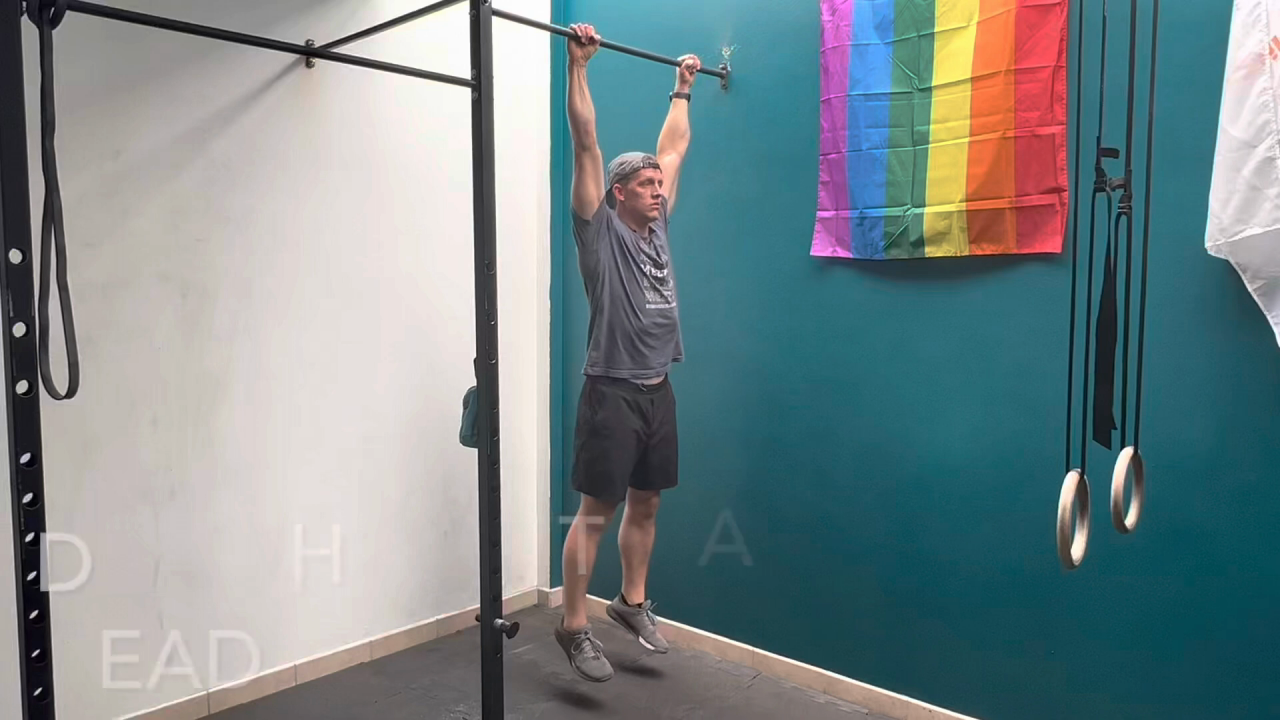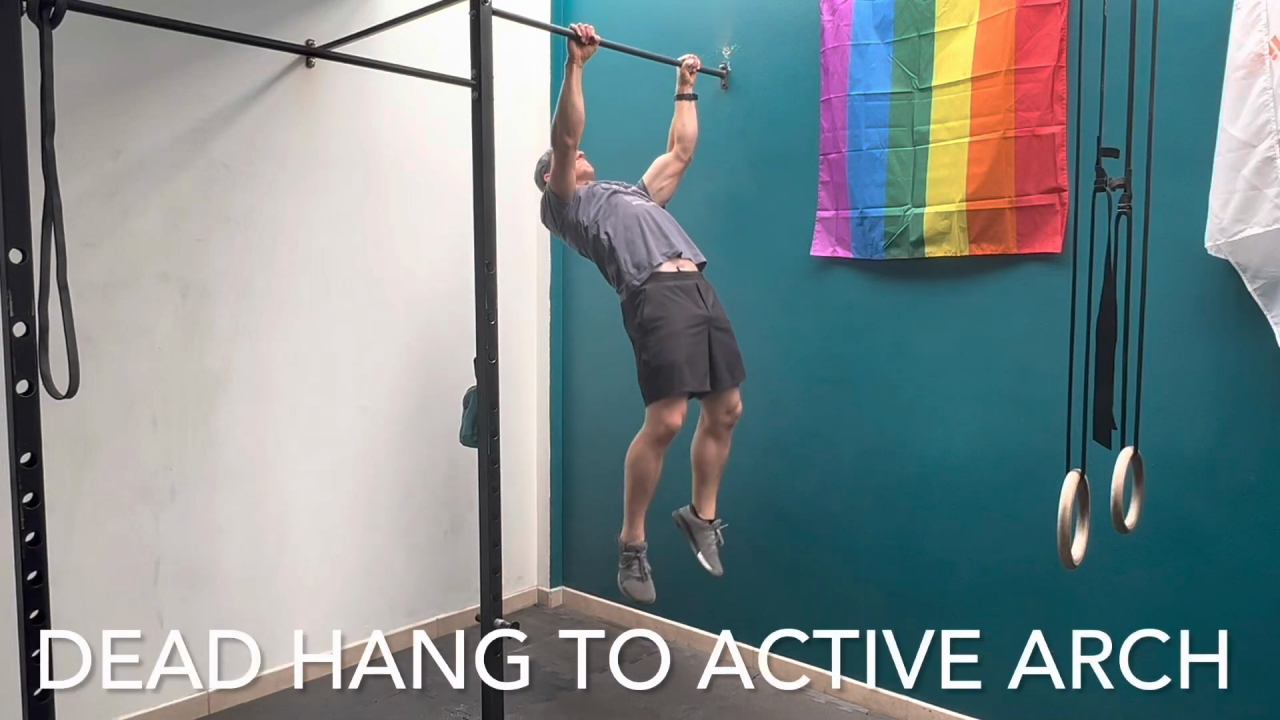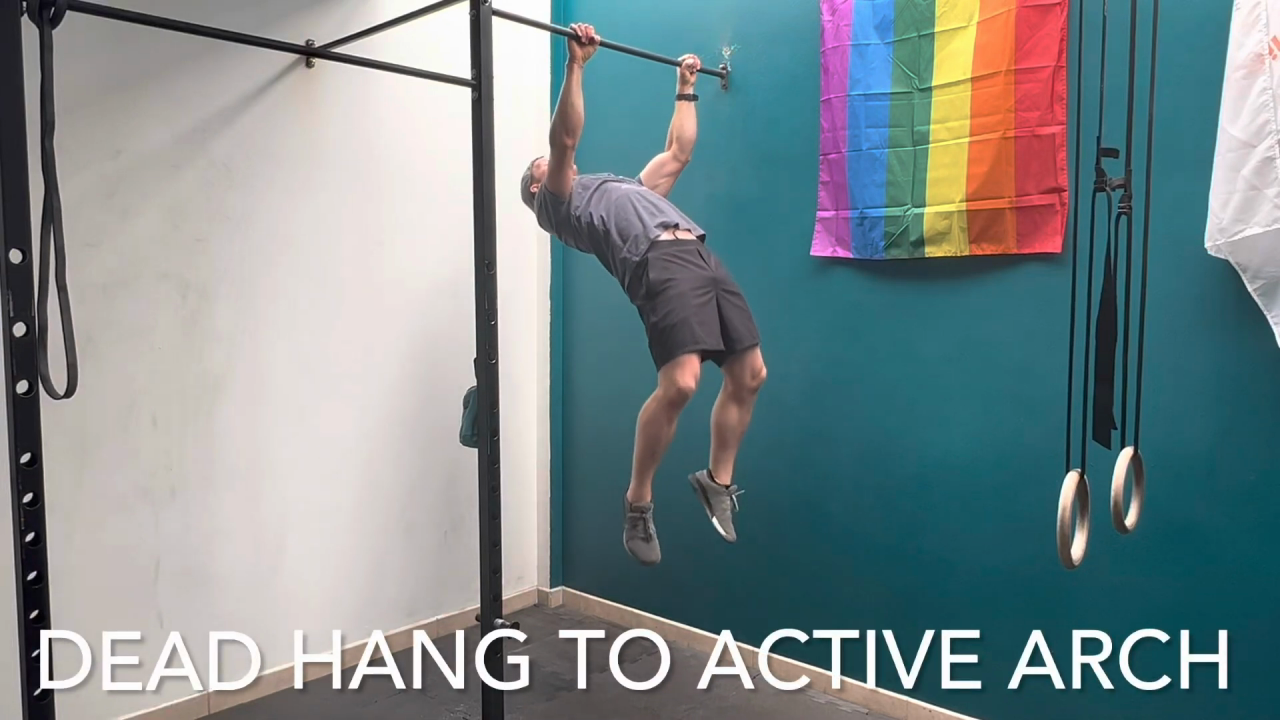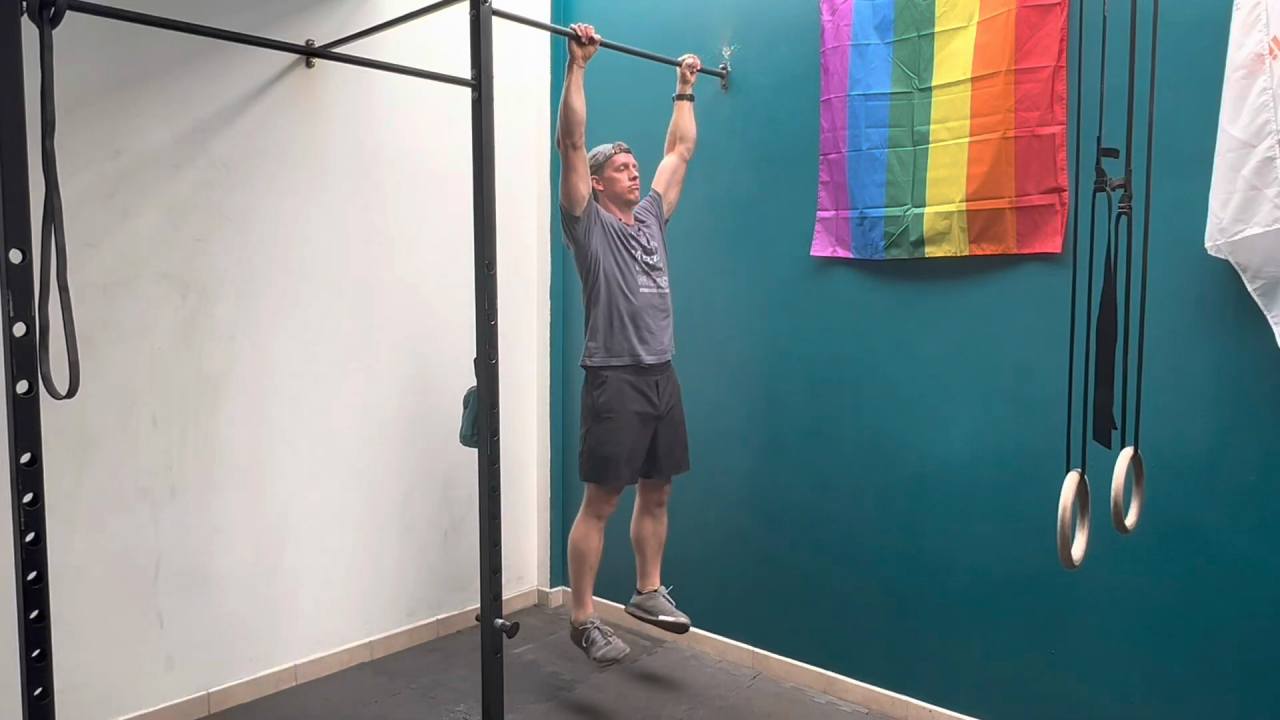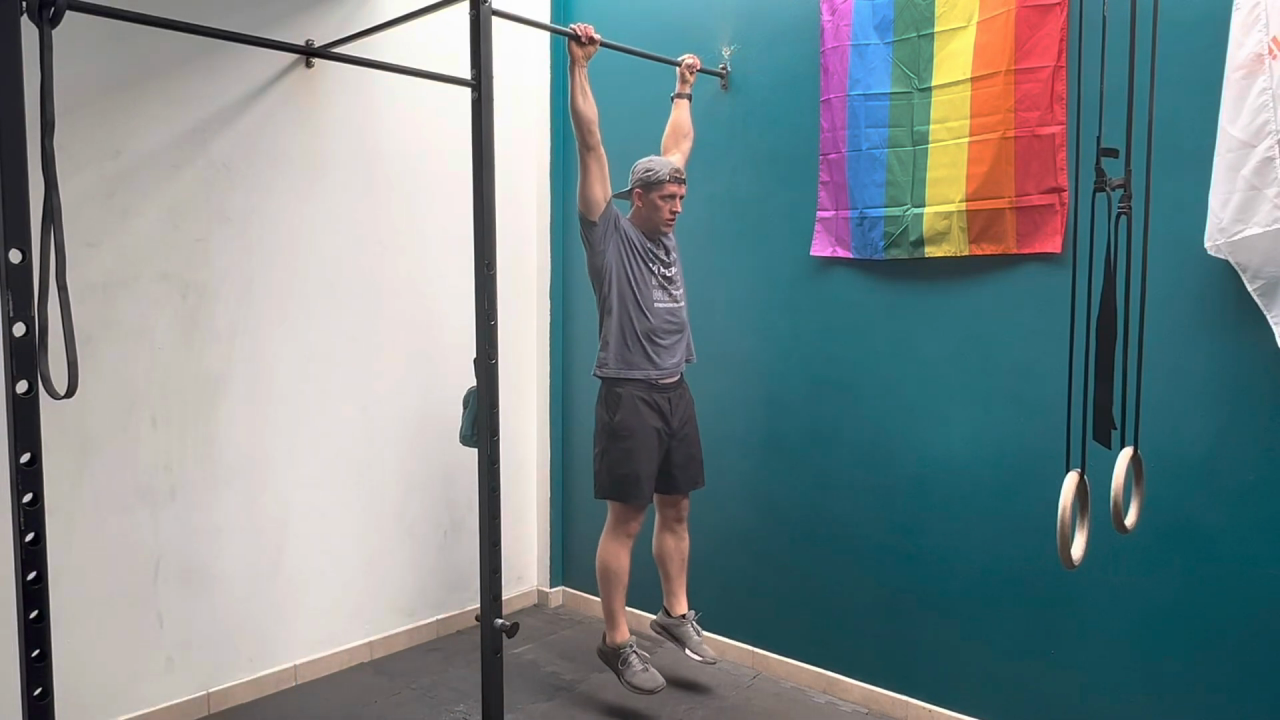
dt=1s
person 1, frame 1
left shoulder: (655, 224)
right shoulder: (599, 229)
left elbow: (674, 146)
right elbow: (585, 146)
left wrist: (681, 87)
right wrist: (579, 64)
left hip: (657, 392)
right hip: (611, 394)
left knee: (645, 507)
right knee: (596, 512)
left ankle: (633, 604)
right ankle: (575, 627)
person 1, frame 2
left shoulder: (632, 192)
right shoulder: (564, 206)
left elbow: (680, 151)
right elbow: (564, 138)
left wrist: (685, 88)
right wrist: (576, 64)
left hip: (699, 290)
right hip: (655, 296)
left knee: (725, 411)
right knee: (665, 422)
left ankle: (702, 516)
right ankle: (632, 544)
person 1, frame 3
left shoulder: (624, 189)
right shoulder: (557, 205)
left elbow: (678, 153)
right elbow: (565, 138)
left wrist: (685, 88)
right wrist: (575, 63)
left hip: (702, 258)
right hip: (660, 264)
left knee: (750, 375)
right knee: (680, 384)
left ankle: (718, 480)
right ankle: (638, 502)
person 1, frame 4
left shoulder: (650, 216)
right shoulder: (587, 223)
left elbow: (681, 148)
right elbow: (570, 144)
left wrist: (685, 88)
right wrist: (577, 64)
left hip: (662, 376)
right hip: (615, 380)
left knee: (656, 494)
right knee: (600, 503)
left ankle: (649, 592)
right ankle: (583, 618)
person 1, frame 5
left shoulder: (664, 230)
right shoulder: (607, 231)
left elbow: (677, 145)
right elbow: (590, 143)
left wrist: (683, 87)
right wrist: (578, 64)
left hip: (675, 393)
right hip: (628, 396)
left knee: (675, 511)
right knee: (625, 521)
left ankle: (677, 615)
right ankle: (617, 641)
